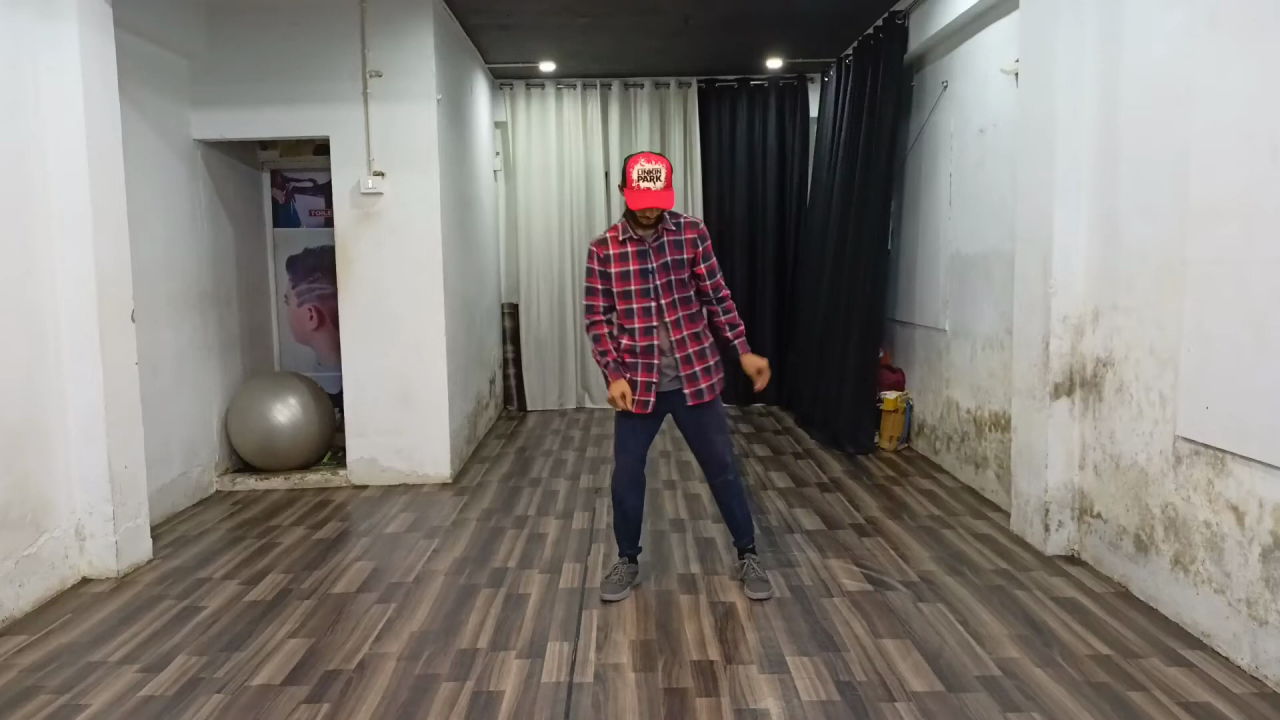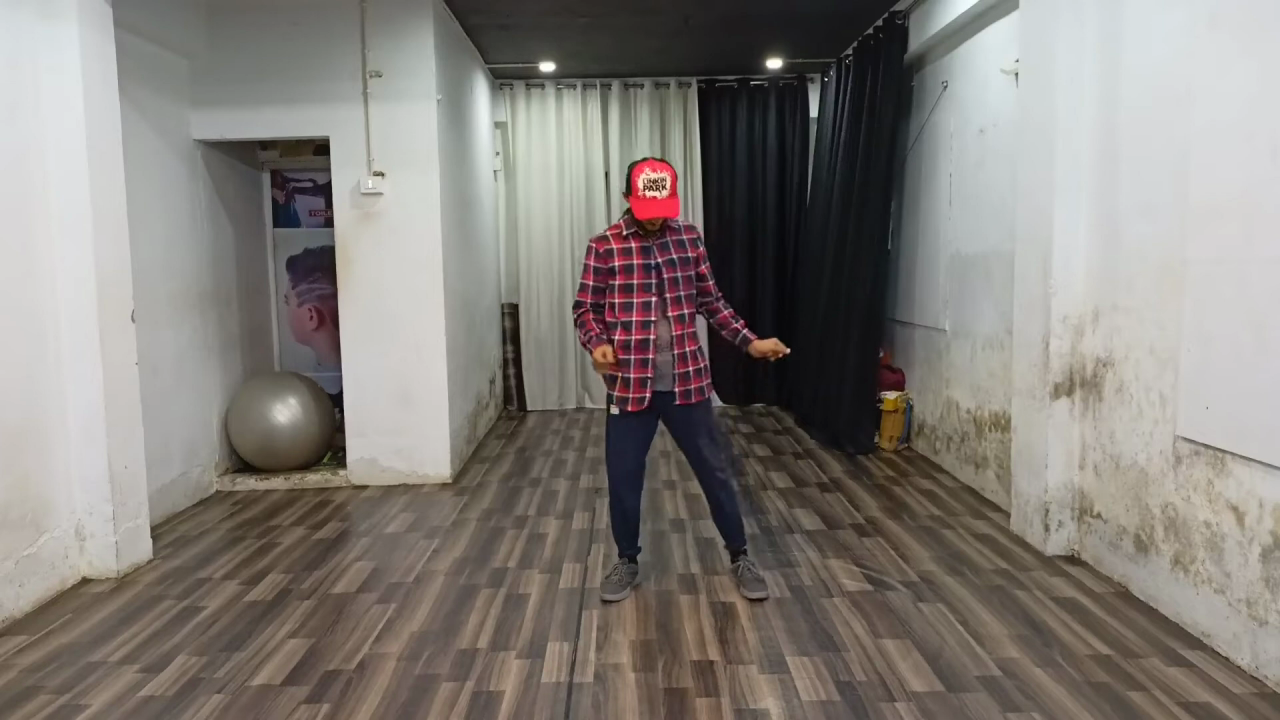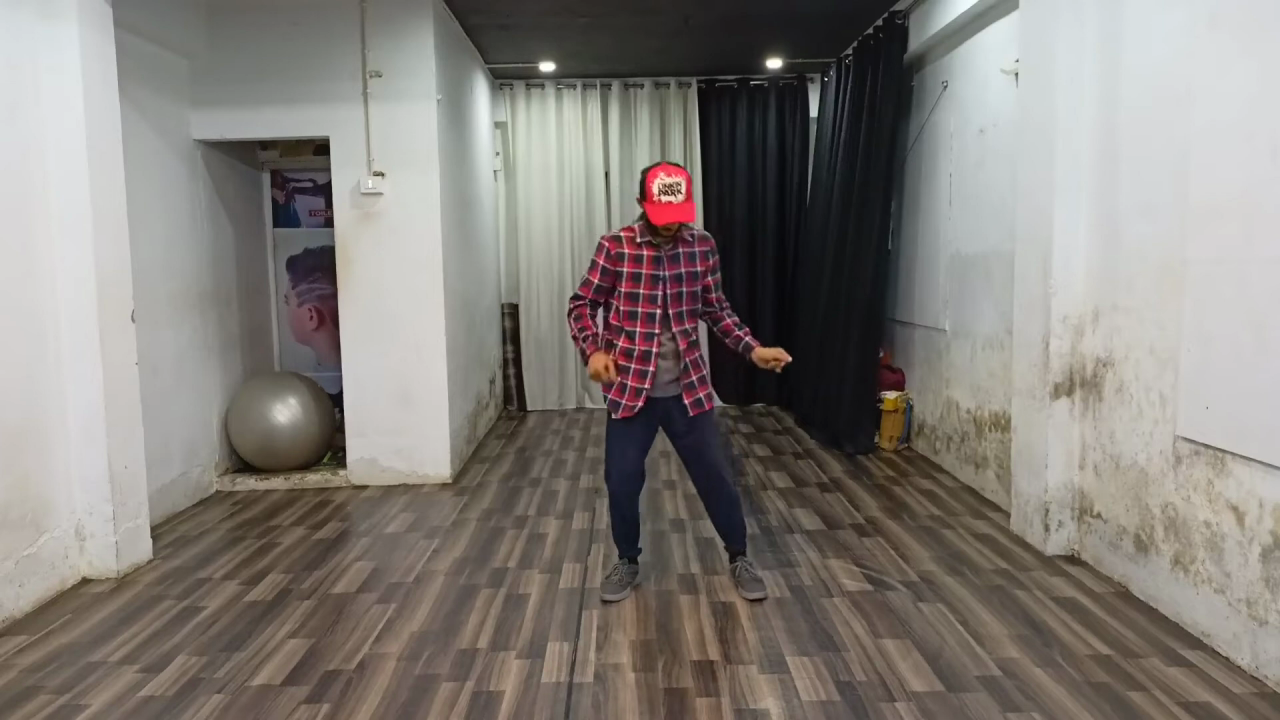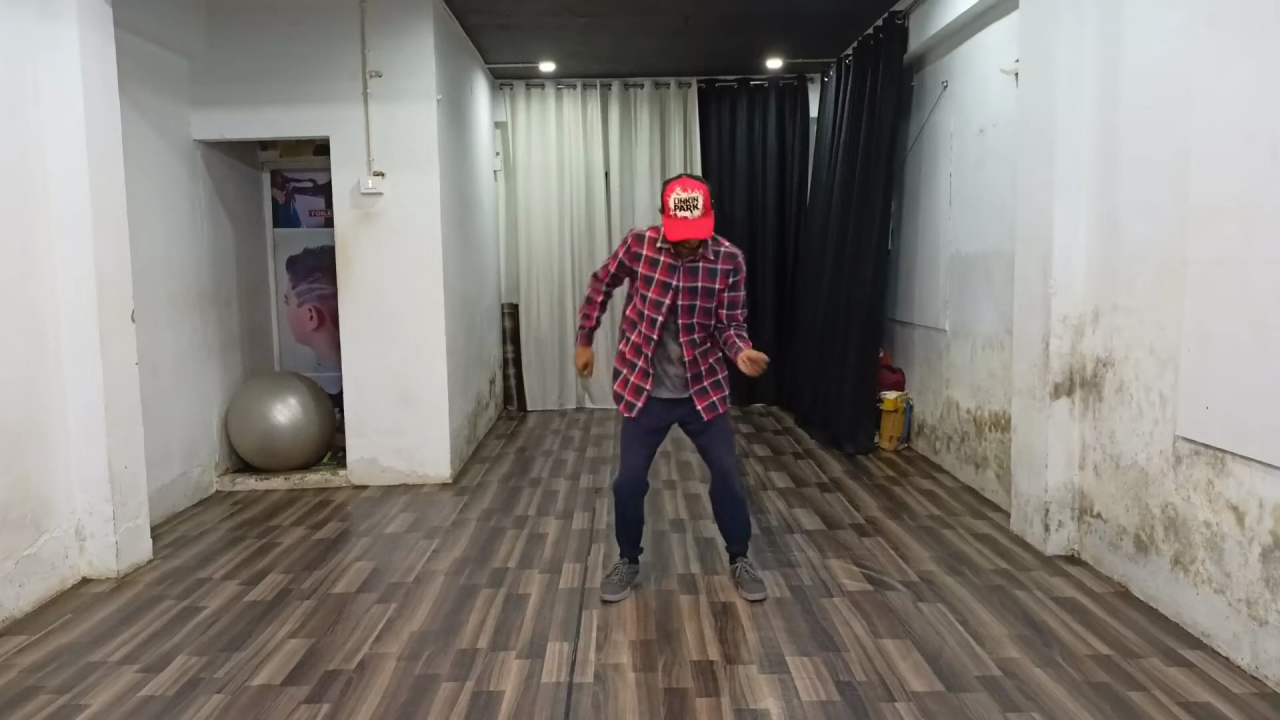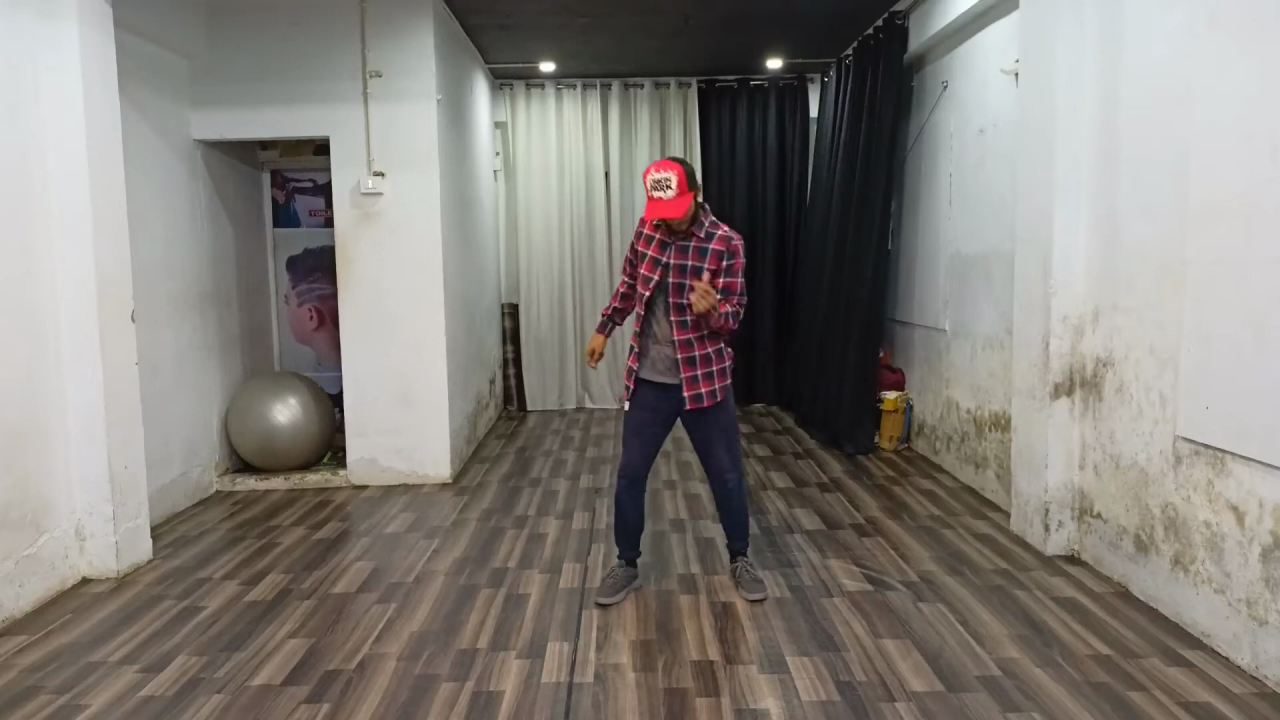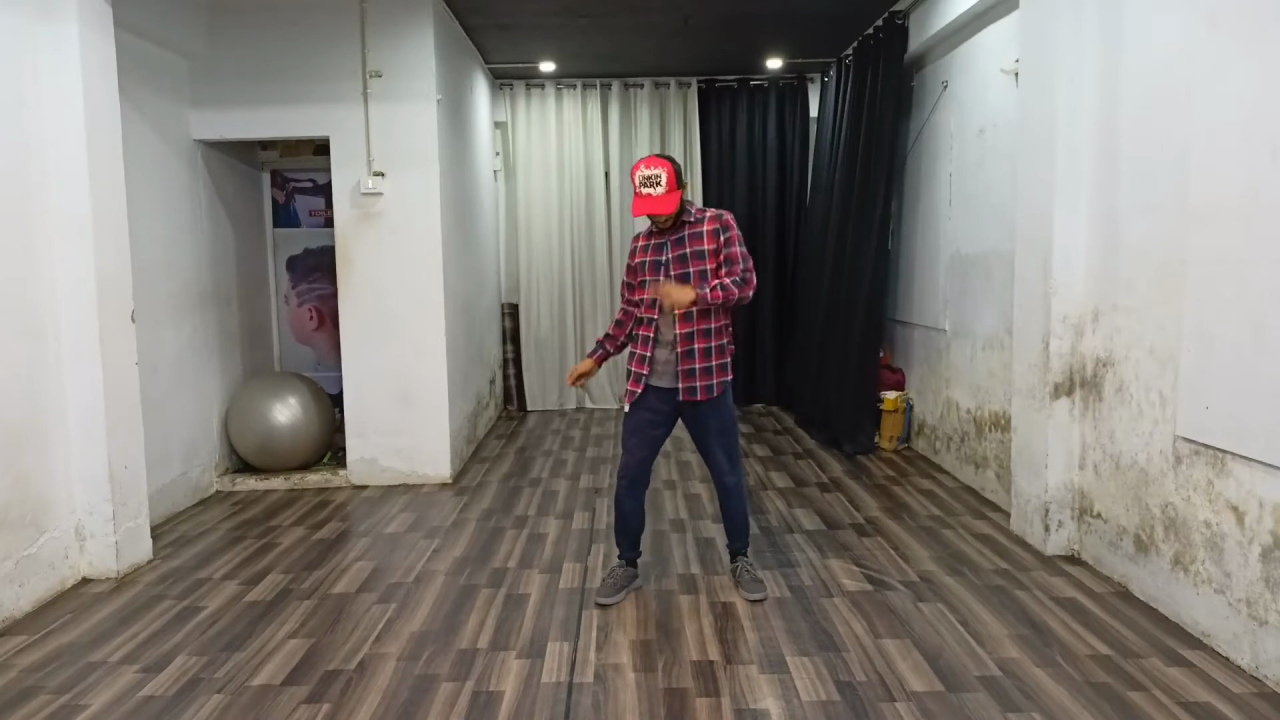
dt=0.3s
person 1, frame 1
left shoulder: (692, 232)
right shoulder: (603, 248)
left elbow: (716, 298)
right elbow: (598, 318)
left wrist: (744, 352)
right wrist: (613, 375)
left hip: (694, 376)
right hip: (637, 382)
left knee: (722, 467)
right knee: (626, 474)
left ankle: (747, 556)
right ankle: (627, 560)
person 1, frame 2
left shoulder: (688, 237)
right shoulder: (604, 246)
left elbow: (710, 300)
right elbow: (585, 309)
left wrist: (750, 342)
right wrist: (596, 344)
left hip: (685, 380)
right hip: (629, 383)
left knee: (715, 469)
right knee: (623, 476)
left ankle: (739, 556)
right ankle: (627, 561)
person 1, frame 3
left shoulder: (702, 246)
right shoulder: (616, 246)
left elbow: (717, 310)
right elbow: (581, 304)
left wrist: (753, 349)
right wrist: (592, 350)
left hip: (688, 386)
right hip: (630, 386)
left knee: (717, 474)
right knee: (623, 479)
left ankle: (738, 557)
right ankle: (627, 561)
person 1, frame 4
left shoulder: (729, 260)
right shoulder: (640, 245)
left elbow: (729, 325)
right elbow: (601, 284)
left wrist: (742, 353)
right wrist: (585, 341)
left hip: (703, 388)
right hip: (642, 387)
left knee: (728, 476)
right knee: (629, 481)
left ankle: (739, 559)
right ankle: (628, 561)
person 1, frame 5
left shoulder: (726, 243)
right shoulder: (647, 232)
left elbow: (732, 317)
left wrist: (710, 308)
right wrist: (604, 330)
left hip: (705, 378)
right hip: (648, 379)
left knee: (726, 472)
right knee: (631, 474)
left ankle: (740, 559)
right ankle: (627, 564)
person 1, frame 6
left shoulder: (719, 225)
right shoulder: (641, 244)
left elbow: (744, 282)
left wrist: (695, 295)
right wrist: (596, 357)
left hip: (706, 376)
right hip: (649, 382)
left knee: (727, 472)
right knee: (631, 475)
left ankle: (739, 558)
right ankle: (627, 564)
